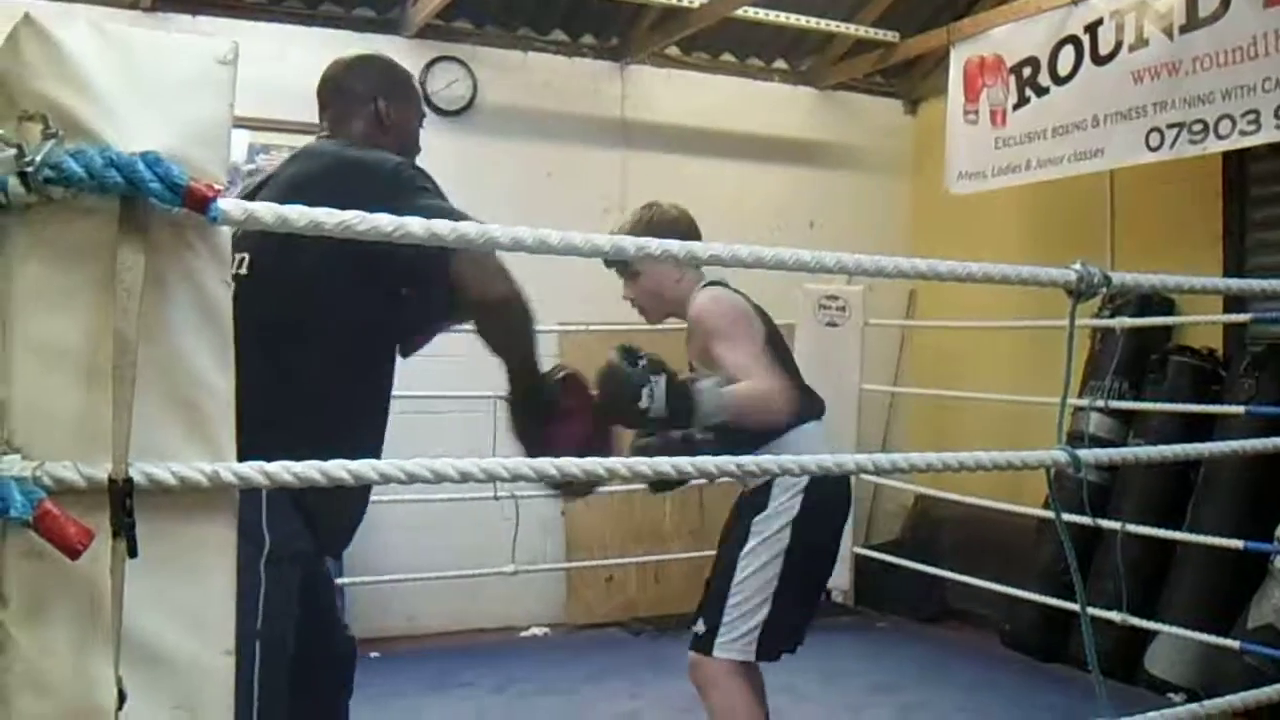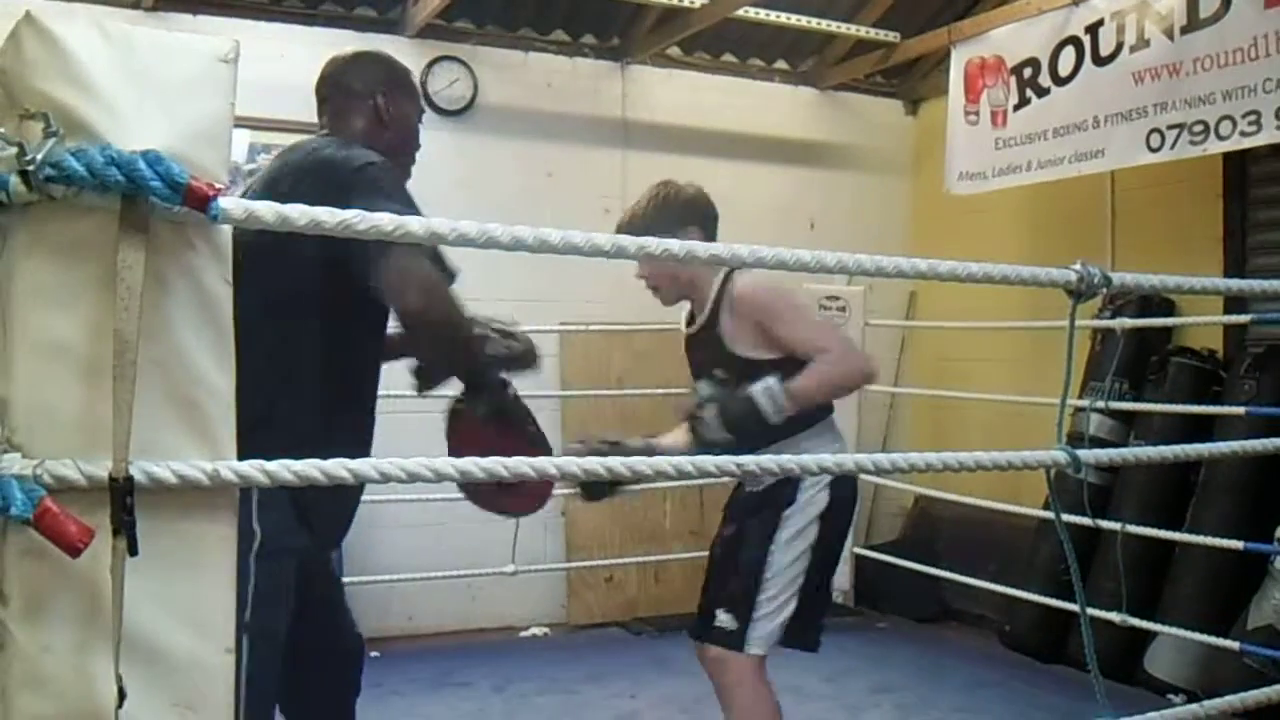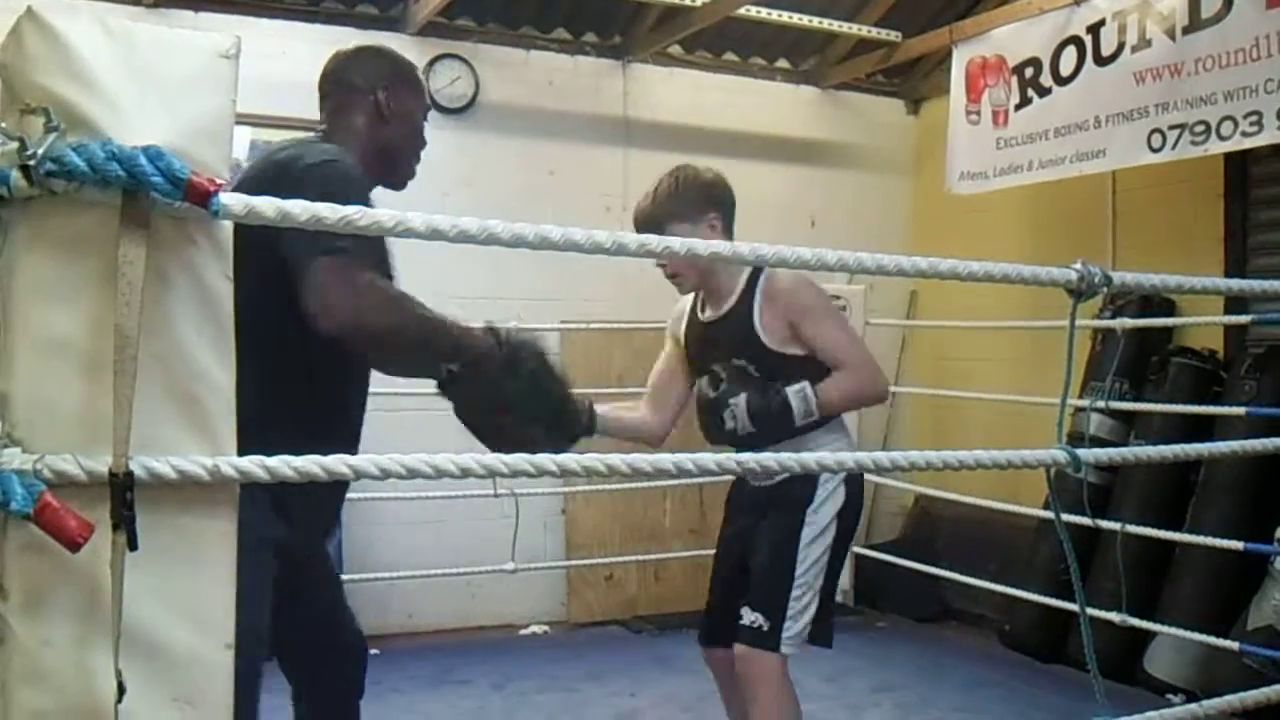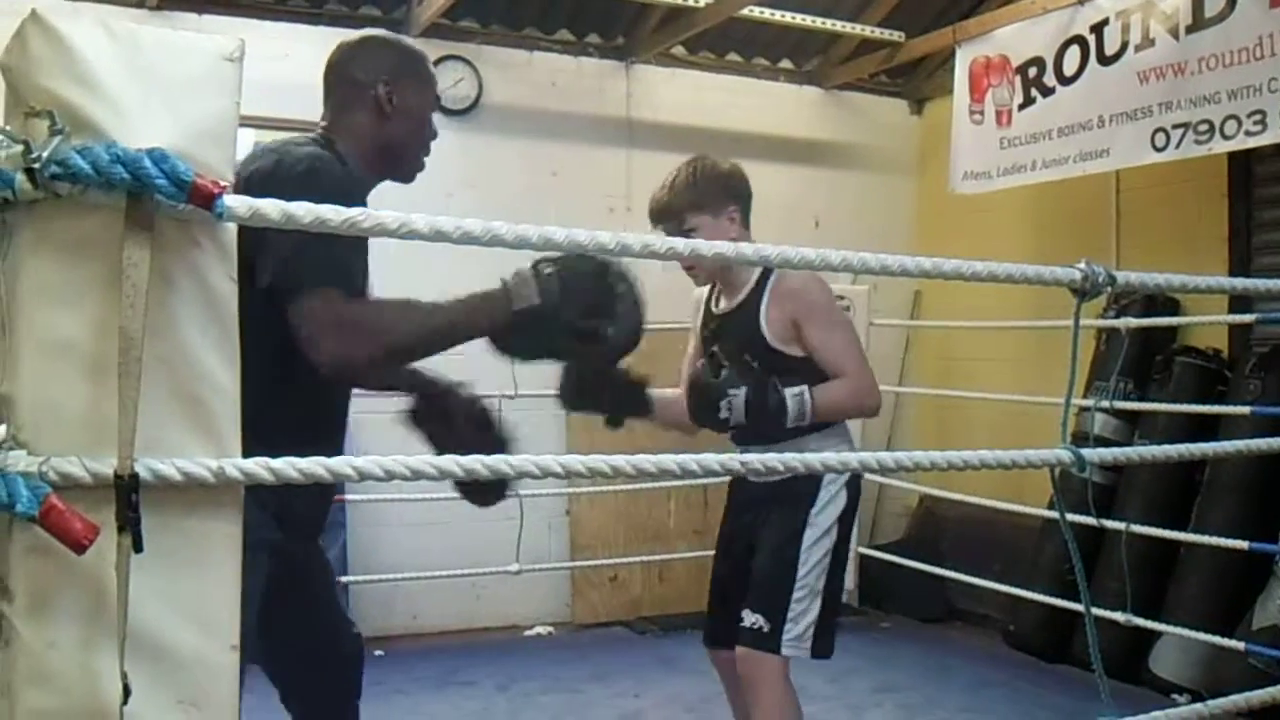
dt=0.1s
person 1, frame 1
left shoulder: (281, 186)
right shoulder: (371, 179)
right elbow: (488, 287)
left wrist: (418, 317)
right wrist: (529, 382)
left hip: (273, 489)
right hip: (257, 489)
person 1, frame 2
left shoulder: (301, 181)
right shoulder: (354, 177)
right elbow: (420, 298)
left wrist: (417, 347)
right wrist: (472, 359)
left hip: (277, 491)
right hip: (253, 487)
person 1, frame 3
left shoulder: (305, 180)
right shoulder: (318, 175)
left elbow: (354, 340)
right elbow: (344, 306)
left wrist: (456, 364)
right wrist: (484, 351)
left hip: (276, 490)
right hip: (236, 484)
left knee: (333, 665)
person 1, frame 4
left shoulder: (308, 179)
right shoulder: (308, 180)
left elbow: (342, 347)
right elbow: (335, 337)
left wrist: (433, 394)
right wrist: (505, 303)
left hip: (270, 494)
person 2, frame 1
left shoulder: (712, 306)
right shoulder: (721, 308)
left elbow: (776, 401)
left wrist: (679, 399)
right wrist: (680, 440)
left hip: (794, 488)
right hip: (787, 490)
left knee: (713, 661)
right knee: (733, 649)
person 2, frame 2
left shoulder: (750, 293)
right shoulder: (693, 321)
left elbow: (854, 365)
right elbow: (702, 436)
left wrist: (756, 404)
right wrist: (630, 455)
left hip: (805, 484)
right hip: (757, 489)
left knee: (734, 653)
right knee: (718, 646)
person 2, frame 3
left shoulder: (781, 289)
right shoulder: (686, 319)
left elbow: (871, 382)
right elbow: (655, 423)
left wrist: (782, 406)
left hip: (816, 484)
right hip: (758, 487)
left knee: (758, 652)
right knee: (722, 647)
person 2, frame 4
left shoulder: (795, 287)
right shoulder: (706, 302)
left elbow: (864, 395)
right elbow: (693, 412)
left wrist: (770, 404)
right wrist: (630, 396)
left hip: (812, 483)
right hip: (754, 483)
left knee: (760, 655)
right knee: (727, 649)
